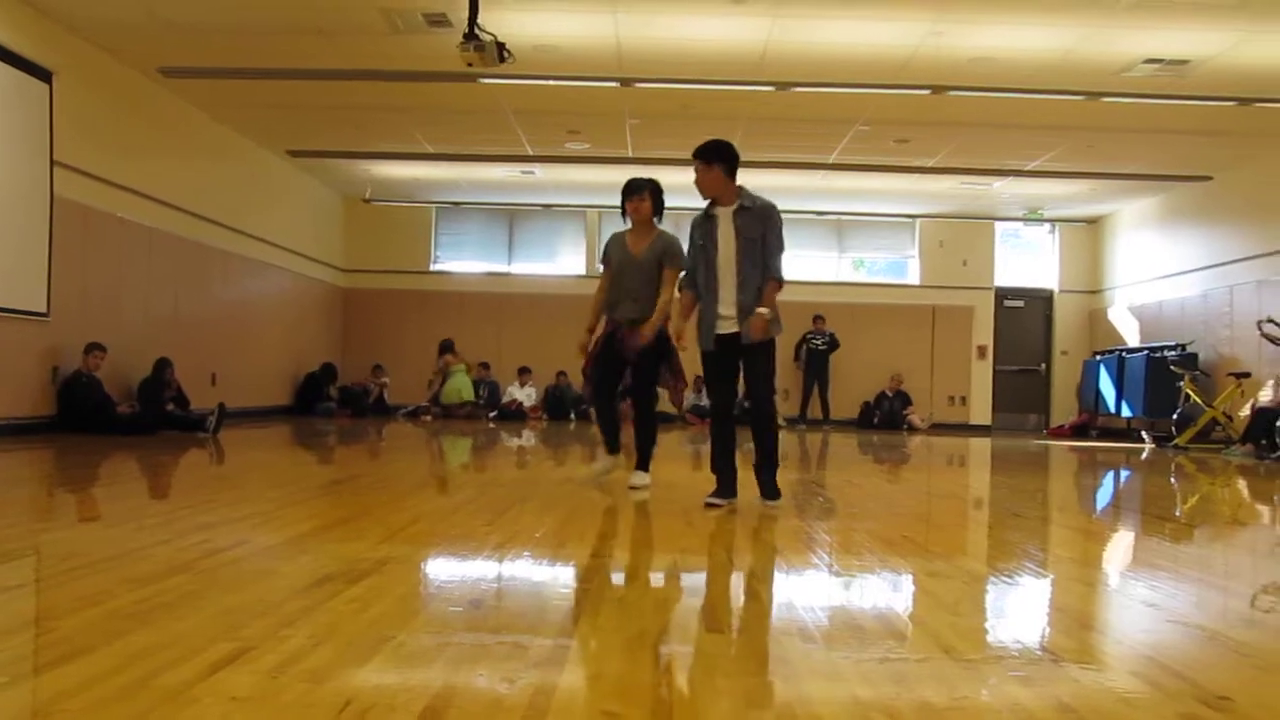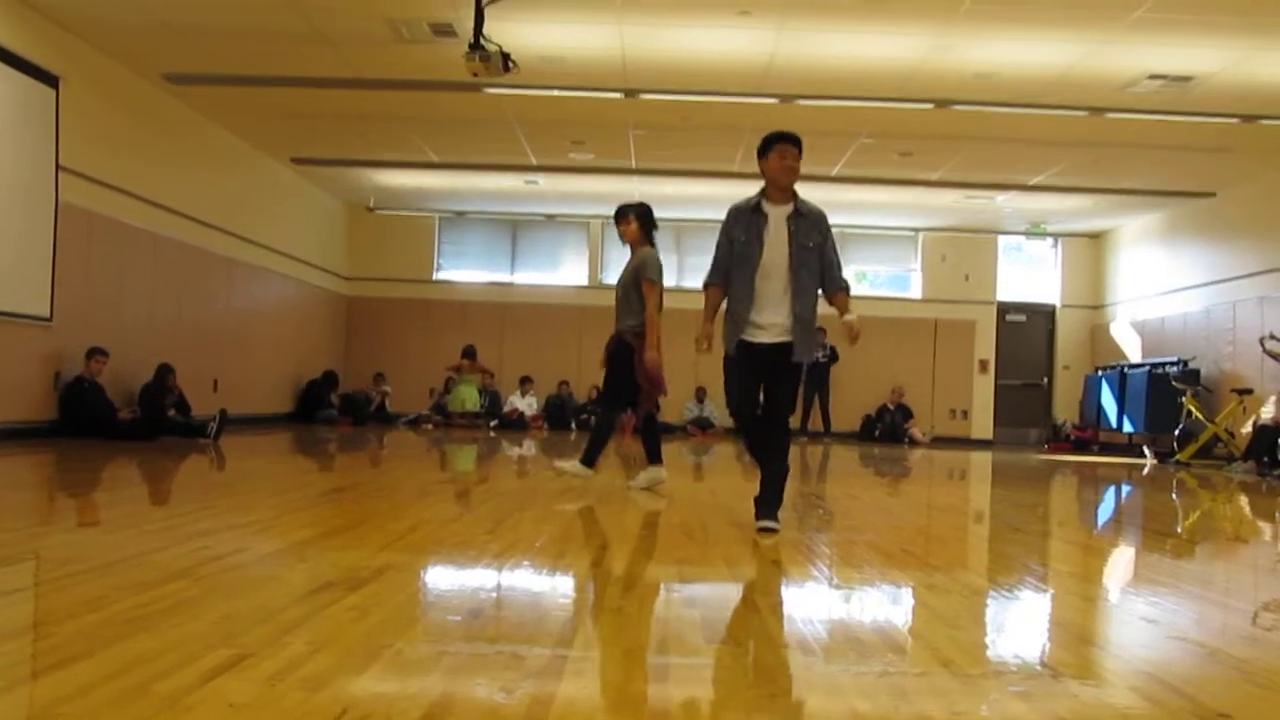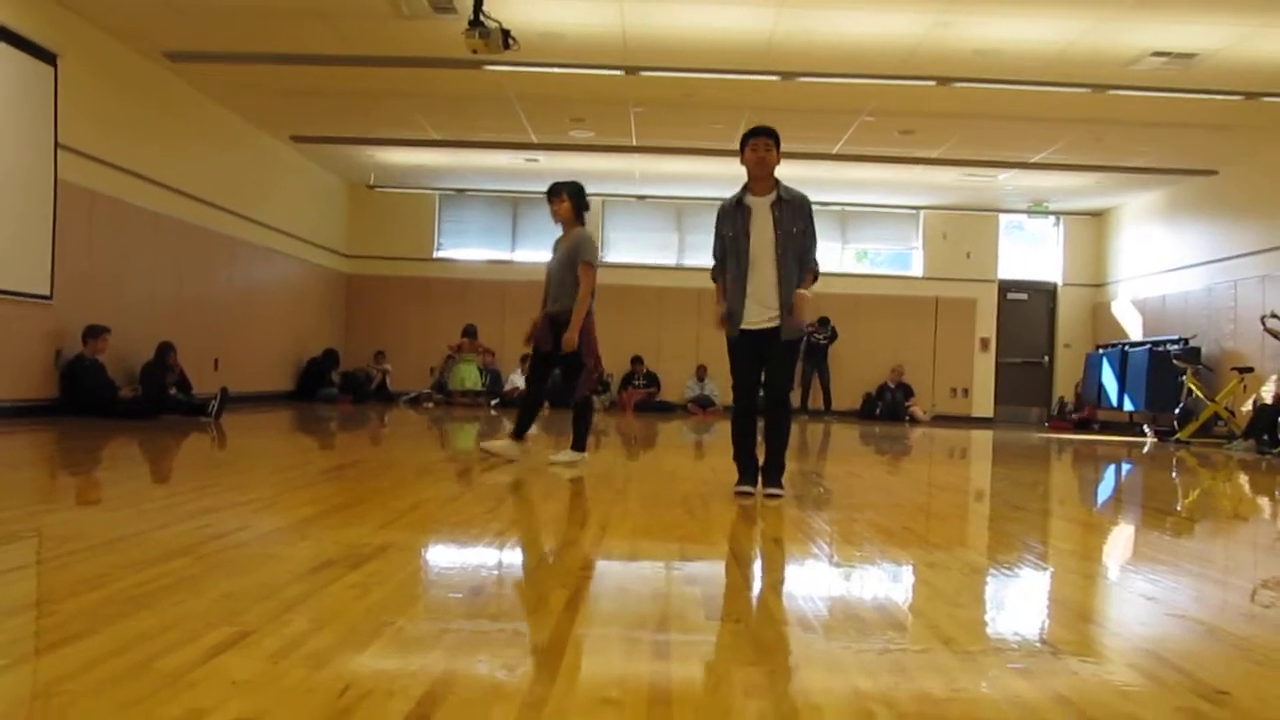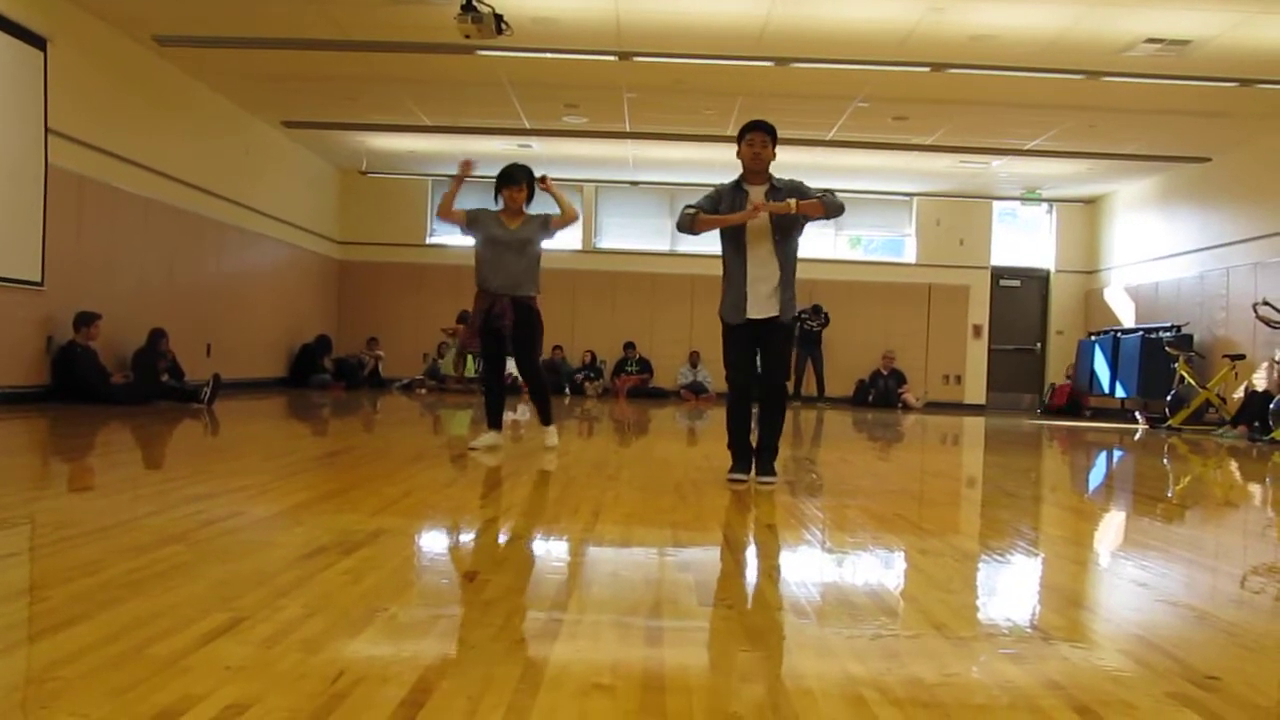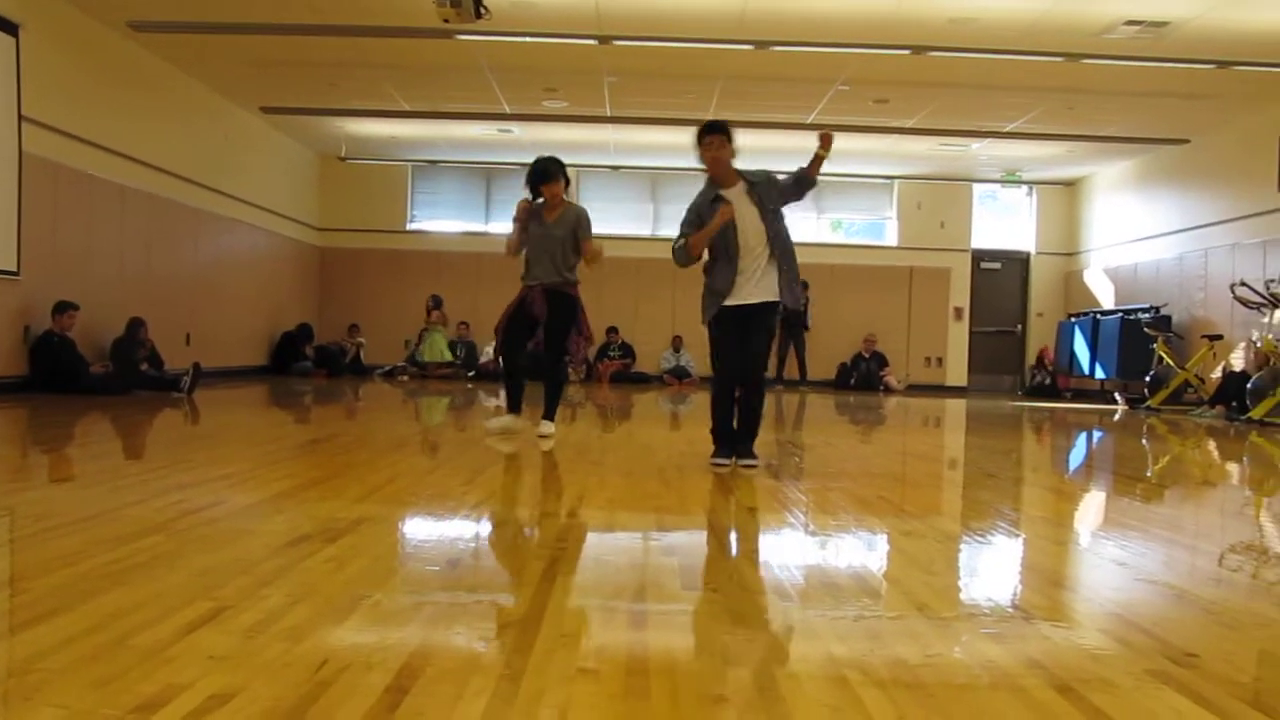
dt=1s
person 1, frame 1
left shoulder: (763, 211)
right shoulder: (701, 222)
left elbow: (773, 268)
right elbow: (692, 278)
left wrist: (764, 311)
right wrist: (680, 319)
left hip: (755, 327)
right hip: (715, 330)
left knee: (762, 402)
right knee: (721, 407)
left ankle: (768, 480)
right ankle: (724, 482)
person 1, frame 2
left shoulder: (814, 219)
right shoulder: (740, 215)
left elbow: (830, 275)
right elbow: (719, 273)
left wrist: (846, 315)
right wrist: (707, 319)
left hip: (788, 339)
right hip: (743, 336)
left knee: (777, 421)
right knee: (741, 411)
left ankle: (768, 505)
right ankle: (773, 469)
person 1, frame 3
left shoulder: (798, 204)
right shoulder: (729, 210)
left elbow: (809, 260)
right elbow: (721, 265)
left wrist: (802, 293)
right wrist: (721, 304)
left hip: (785, 322)
right hip: (742, 322)
left knee: (778, 398)
right knee: (744, 397)
left ankle: (773, 474)
right ankle: (746, 472)
person 1, frame 4
left shoulder: (791, 191)
right shoulder: (724, 195)
left elbow: (835, 206)
right elbow: (685, 221)
left wrist: (789, 207)
right wrist: (736, 218)
left hip: (778, 311)
right hip: (737, 311)
left knee: (775, 385)
right knee: (739, 386)
left ankle: (766, 458)
right ankle: (740, 458)
person 1, frame 5
left shoulder: (763, 185)
right shoulder: (702, 204)
left elbow: (799, 185)
right elbow: (682, 257)
left wrist: (820, 155)
right wrist: (713, 224)
left hip: (764, 298)
right hip: (724, 302)
left knee: (753, 372)
right knee: (725, 373)
left ankle: (744, 443)
right ankle: (723, 442)
person 2, frame 1
left shoulder: (667, 243)
right shoulder: (614, 242)
left elbow: (667, 292)
right elbow: (603, 288)
left wrist: (653, 325)
right wrist: (589, 329)
left hip: (650, 332)
right hip: (615, 328)
left knee: (642, 399)
right knee: (600, 392)
left ankle: (642, 468)
right ankle: (611, 453)
person 2, frame 2
left shoulder: (648, 257)
right shoulder: (634, 259)
left elbow: (652, 305)
left wrist: (651, 347)
right wrist: (613, 344)
left hip: (635, 342)
right hip: (627, 341)
left knee: (610, 403)
right knee: (641, 406)
left ankle: (586, 463)
right ankle: (655, 466)
person 2, frame 3
left shoulder: (583, 239)
right shoulder: (559, 243)
left elbow: (585, 288)
left wrist: (574, 328)
right wrist: (537, 322)
left hip: (571, 323)
right hip: (551, 323)
left knee: (576, 387)
right knee: (534, 383)
left ankle: (578, 449)
right ankle: (514, 441)
person 2, frame 4
left shoulder: (538, 224)
right shoulder: (483, 219)
left elbow: (571, 216)
right elbow: (444, 213)
left wrist: (549, 188)
right wrist: (459, 179)
left hip: (523, 305)
right hip: (489, 305)
left knee: (529, 368)
right knee: (492, 369)
left ankle: (548, 425)
right ankle: (494, 430)
person 2, frame 5
left shoulder: (577, 214)
right shoulder: (530, 213)
left elbow: (586, 255)
right elbow: (512, 252)
left wrist: (595, 255)
right wrist: (518, 221)
left hip: (562, 294)
right hip: (531, 292)
left knee: (555, 358)
right knee: (508, 349)
left ankle: (548, 418)
right ankle: (513, 413)
